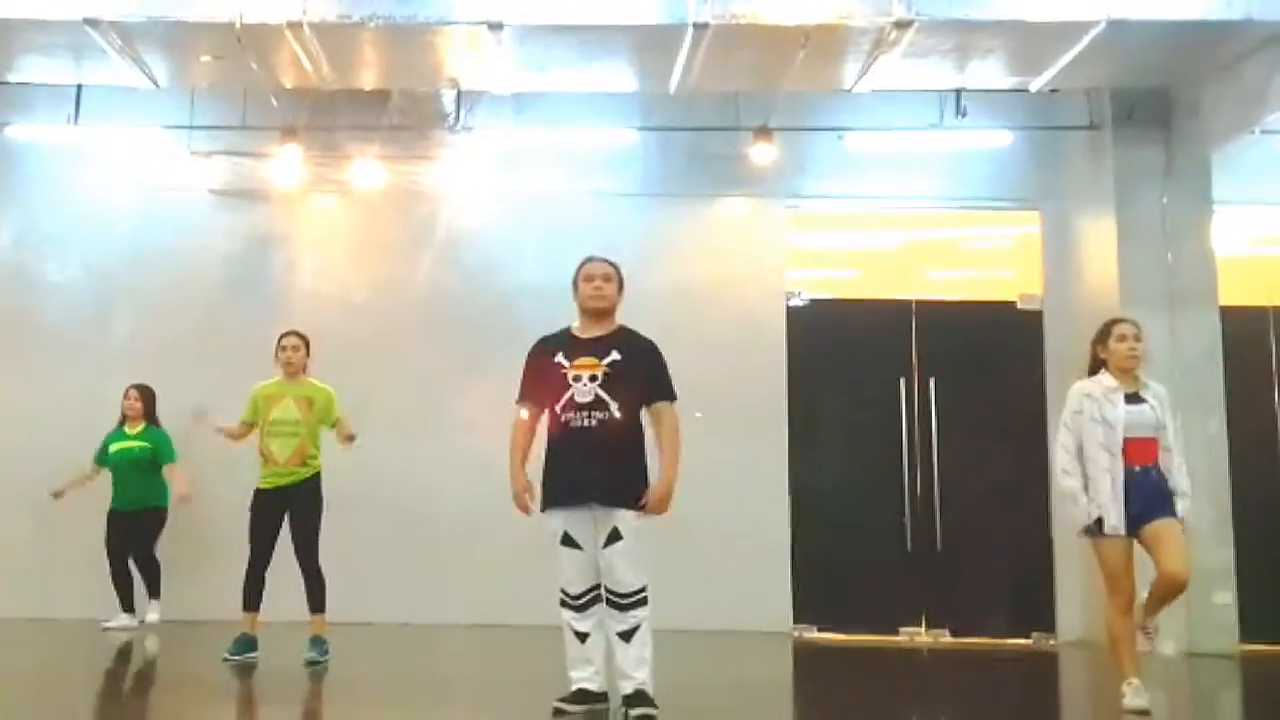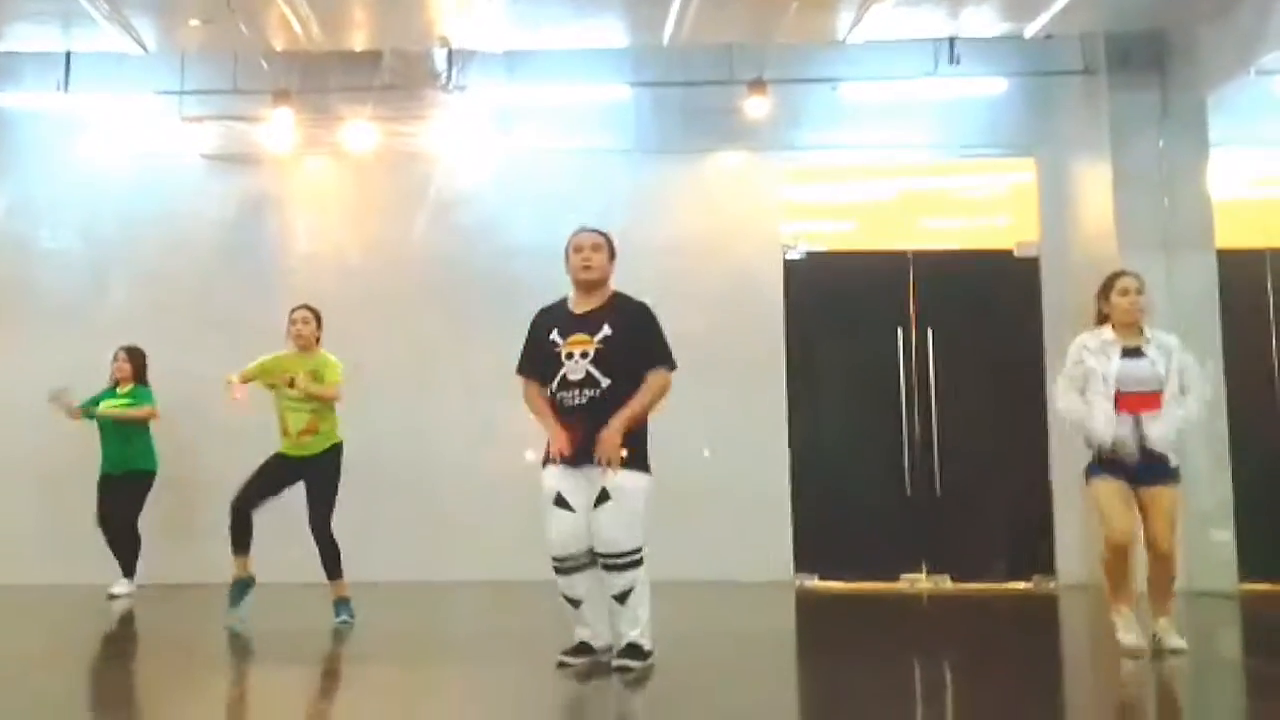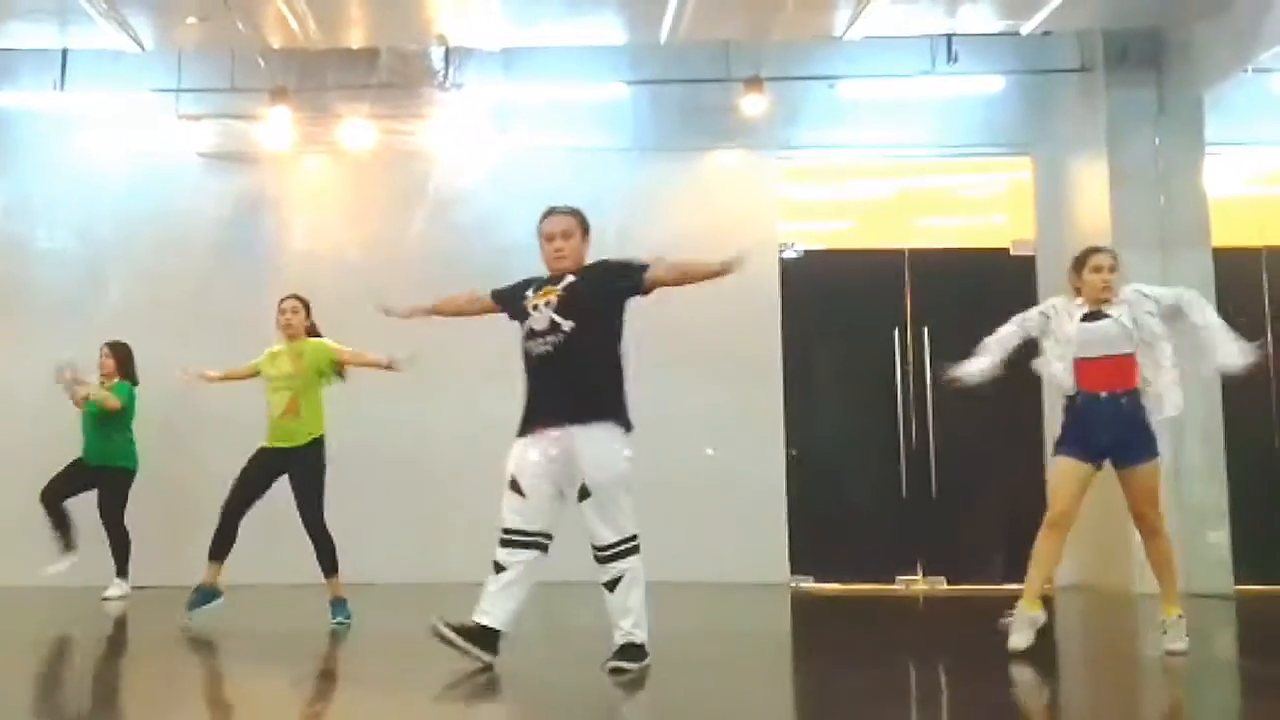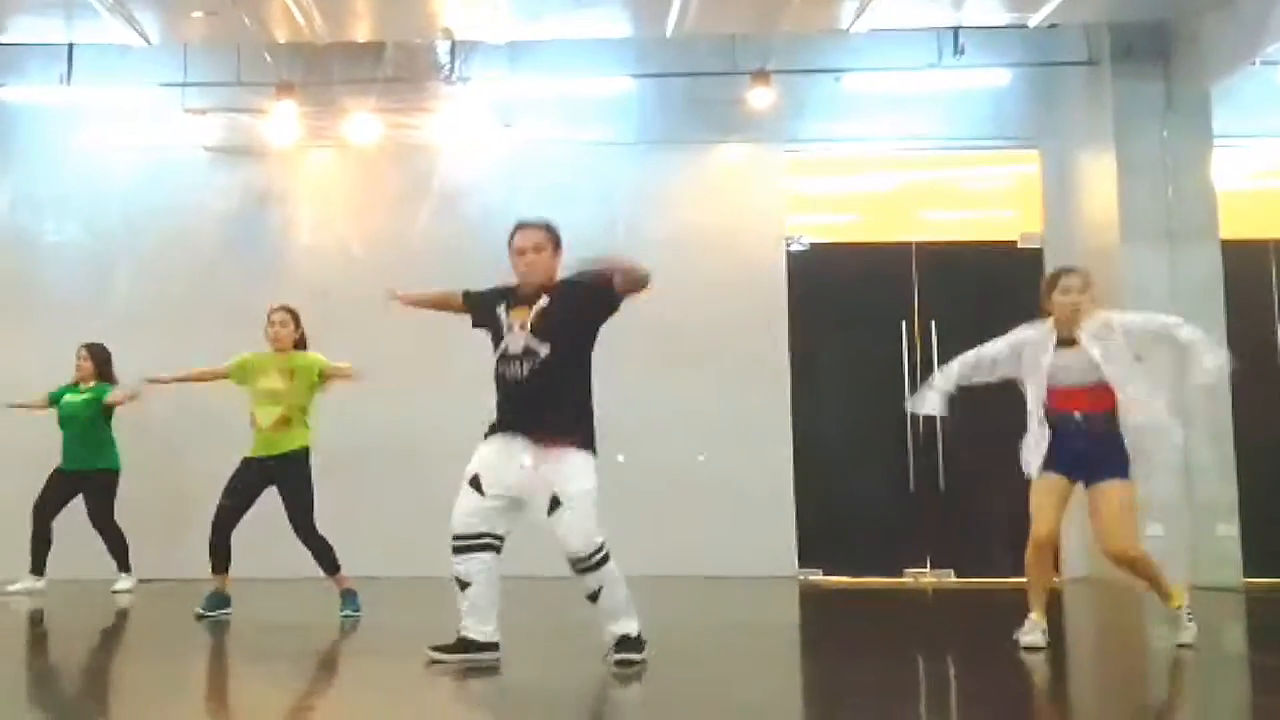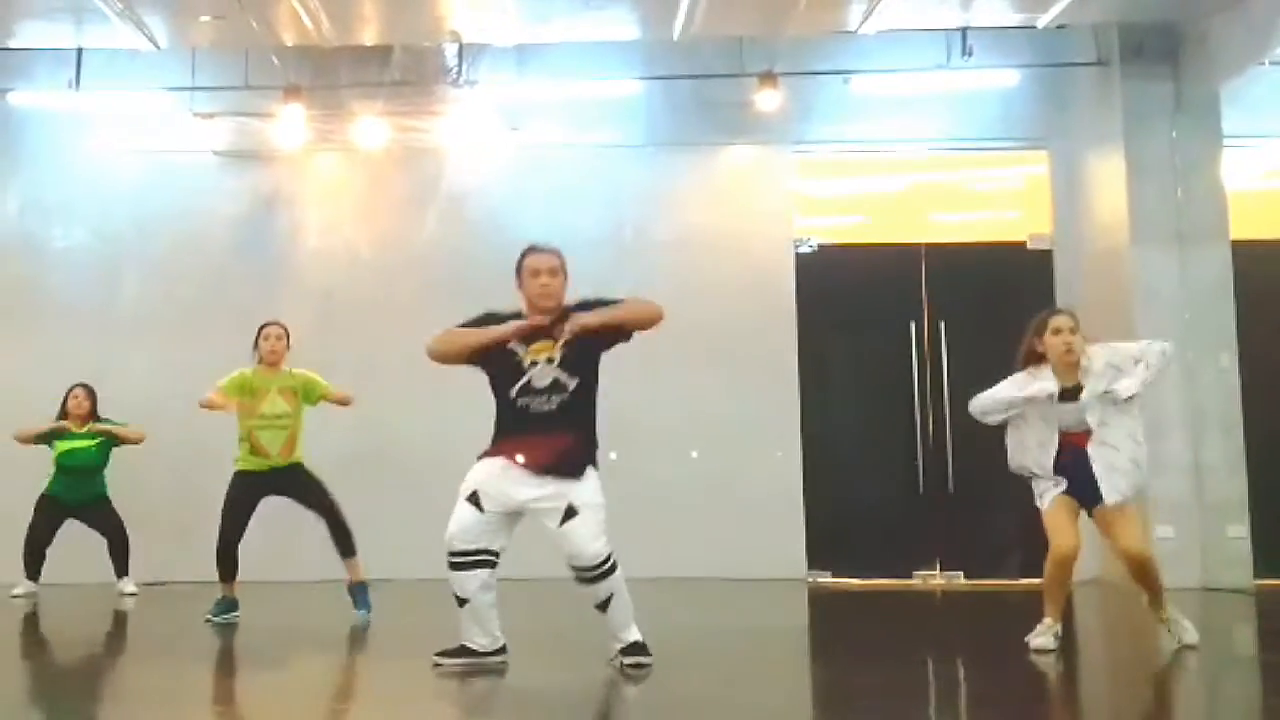
dt=0.3s
person 1, frame 1
left shoulder: (639, 349)
right shoulder: (548, 349)
left elbow: (663, 412)
right elbow: (528, 411)
left wrist: (667, 474)
right wrist: (519, 470)
left hip: (623, 489)
right hip: (565, 489)
left knee: (626, 589)
right knee: (576, 591)
person 1, frame 2
left shoulder: (634, 315)
right shoulder: (547, 320)
left elbow: (660, 378)
right elbow: (531, 383)
left wrist: (619, 425)
right wrist: (553, 428)
left hip: (621, 451)
right hip: (567, 454)
left knee: (619, 550)
right knee: (566, 551)
left ankle: (635, 641)
right ankle: (592, 639)
person 1, frame 3
left shoulder: (604, 279)
right shoulder: (525, 290)
left elbow: (658, 272)
right elbow: (479, 302)
left wrist: (715, 269)
right wrist: (420, 308)
left hip: (593, 427)
right hip: (538, 429)
left knee: (613, 535)
right knee: (520, 531)
left ankle: (632, 640)
right ankle: (487, 629)
person 1, frame 4
left shoulder: (577, 294)
right shoulder: (499, 301)
left elbow: (633, 279)
right elbow: (453, 301)
left wrist: (628, 273)
right wrist: (412, 296)
left hip: (563, 445)
right hip: (506, 442)
left knee: (581, 545)
right knee: (469, 528)
left ankle: (626, 632)
right ankle: (478, 636)
person 1, frame 5
left shoulder: (586, 318)
right shoulder: (497, 326)
left elbow: (652, 312)
right elbow: (437, 349)
left wrist: (592, 322)
right wrist: (504, 332)
left hip: (571, 468)
right hip: (506, 462)
left knee: (592, 557)
right knee: (464, 543)
left ankle: (627, 640)
right ankle: (483, 643)
person 2, frame 1
left shoulder: (1157, 393)
right shoulder: (1085, 393)
left elbow: (1172, 447)
right elbow: (1066, 452)
left wrist: (1182, 493)
right wrist: (1080, 503)
left hip: (1155, 491)
right hip: (1110, 498)
left knee: (1178, 573)
right knee: (1120, 597)
left ankle: (1147, 619)
right ankle: (1131, 682)
person 2, frame 2
left shoulder: (1167, 344)
right shoulder: (1087, 346)
left elbow: (1194, 393)
right elbow: (1066, 398)
left wrist: (1166, 427)
right wrist: (1105, 429)
left hip: (1157, 448)
right hip: (1111, 451)
left knee: (1163, 546)
right knee: (1119, 536)
left ankle: (1163, 624)
right ankle: (1123, 610)
person 2, frame 3
left shoulder: (1137, 301)
right shoulder: (1057, 311)
left elbow: (1189, 302)
right elbow: (1013, 331)
left wrist: (1221, 342)
right wrist: (983, 363)
left hip: (1129, 419)
right hip: (1081, 422)
left knee: (1150, 522)
right knee: (1056, 518)
left ankle: (1173, 614)
right ankle: (1028, 612)
person 2, frame 4
left shoulder: (1109, 326)
right shoulder: (1030, 338)
left elbow: (1167, 327)
right elbow: (977, 358)
left wrist: (1203, 351)
right wrist: (938, 387)
left hip: (1102, 442)
right hip: (1055, 444)
left knee: (1119, 546)
right knee: (1042, 534)
left ankle: (1176, 600)
right ankle: (1036, 618)
person 2, frame 5
left shoulder: (1104, 359)
right shoulder: (1028, 382)
left elbow: (1160, 349)
right elbow: (979, 407)
left wrist: (1132, 383)
right wrist: (1033, 391)
left hip: (1104, 471)
right hip: (1055, 474)
left knee: (1135, 550)
right knee: (1064, 548)
left ankle: (1162, 610)
right ankle: (1050, 624)
person 3, frame 1
left shoulder: (320, 394)
right shoulder: (262, 393)
left elbow: (341, 426)
right elbow: (242, 432)
left wrist: (345, 435)
right wrist: (221, 428)
left hip: (305, 484)
right hip: (267, 486)
left knee: (307, 559)
right knee: (257, 561)
left ankle: (318, 639)
right ankle: (247, 638)
person 3, frame 2
left shoulder: (327, 363)
right shoulder: (276, 362)
left elbow: (333, 394)
right elbow: (237, 376)
left wrist: (295, 383)
right wrist: (236, 386)
left hip: (324, 454)
right hip: (288, 454)
left knee: (320, 528)
right knee: (241, 504)
left ankle: (341, 600)
right ankle: (242, 577)
person 3, frame 3
left shoulder: (316, 349)
right shoulder: (273, 353)
left elbow: (349, 356)
right elbow: (251, 370)
left wrist: (386, 363)
right wrist: (216, 376)
left hip: (306, 447)
right hip: (272, 448)
left knee: (313, 523)
right knee: (231, 511)
left ankle: (337, 600)
right ankle: (208, 587)
person 3, frame 4
left shoulder: (308, 362)
right shoulder: (253, 362)
left elbow: (340, 370)
right elbow: (212, 372)
left wrist: (341, 371)
right wrist: (171, 378)
left hip: (293, 457)
right hip: (258, 458)
left knee: (305, 529)
right knee: (222, 524)
left ankle: (347, 592)
right ankle: (220, 594)
person 3, frame 5
left shoulder: (301, 380)
right shoulder: (241, 380)
left elbow: (338, 399)
right elbow: (207, 399)
left wrist: (346, 398)
right wrist: (227, 404)
left hip: (288, 468)
right hip: (249, 472)
left knee: (330, 511)
right knee: (228, 536)
left ankle: (357, 583)
right ankle: (227, 600)
person 4, frame 1
left shoulder: (156, 435)
right shoulder: (114, 436)
left elbow: (172, 465)
right elbow: (96, 467)
left wrist: (181, 487)
right wrist: (67, 486)
left hip: (151, 506)
right hip: (120, 508)
left knee: (143, 555)
right knee: (116, 560)
left ankle: (154, 602)
right ankle: (128, 614)
person 4, frame 2
left shoulder: (142, 394)
right shoulder: (105, 395)
left elbow: (148, 412)
right elbow: (78, 413)
left wrist: (112, 413)
right wrist: (65, 404)
left hip: (139, 468)
right hip: (111, 470)
left knee: (125, 521)
right knee: (106, 520)
left ankle: (127, 580)
right ankle: (126, 574)
person 4, frame 3
left shoulder: (124, 389)
right shoulder: (100, 386)
left elbow: (113, 404)
right elbow: (82, 404)
left wrist: (89, 389)
right wrist: (71, 384)
left hip: (117, 464)
right hip: (91, 461)
left knee: (112, 520)
right knee: (49, 495)
left ankle: (121, 581)
right ankle: (68, 551)
person 4, frame 4
left shoulder: (103, 390)
right shoulder: (68, 390)
left elbow: (115, 398)
right elbow: (45, 400)
left wrist: (126, 396)
right wrist: (20, 404)
left hip: (101, 467)
right hip: (69, 467)
left knee: (102, 520)
right knee: (41, 513)
left ankle: (126, 575)
right ankle: (36, 577)
person 4, frame 5
left shoulder: (104, 428)
right shoulder: (57, 429)
left elbow: (139, 437)
right elbow: (19, 436)
left wrist: (110, 429)
right wrist: (51, 428)
left hip: (93, 498)
right hip: (56, 498)
left knee: (116, 532)
right knee: (36, 540)
left ankle: (123, 580)
right ankle: (30, 582)
